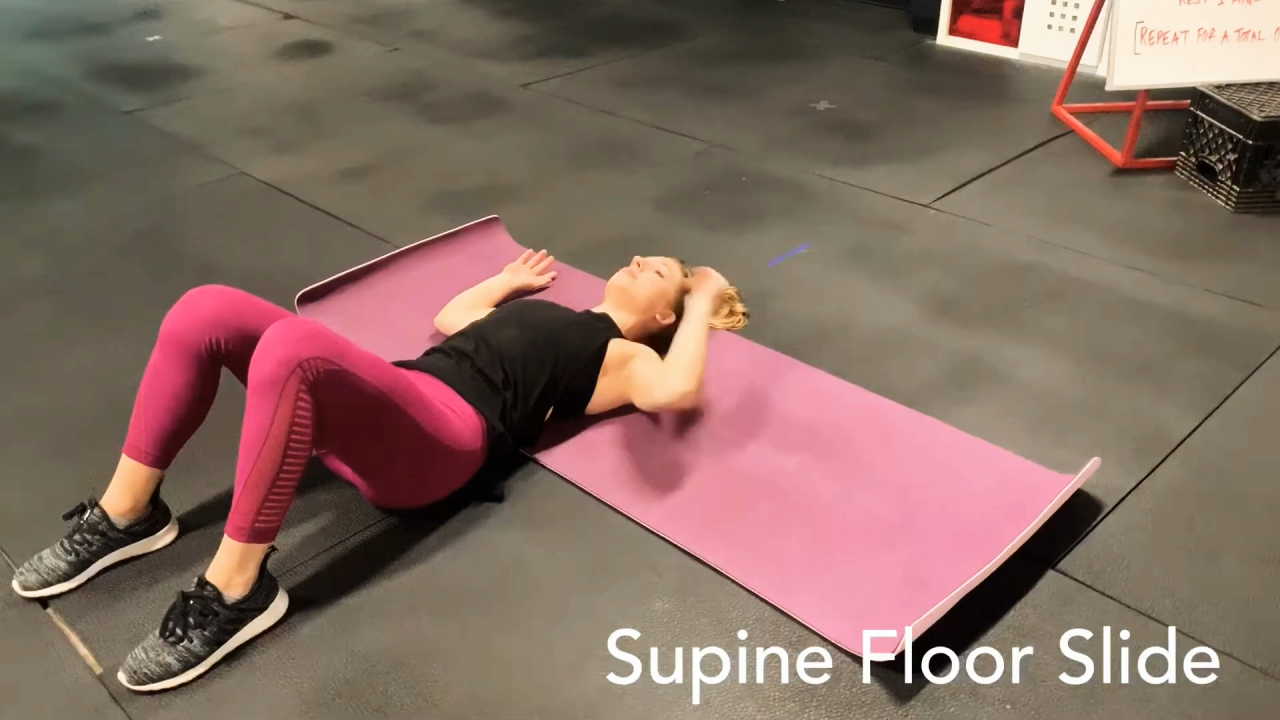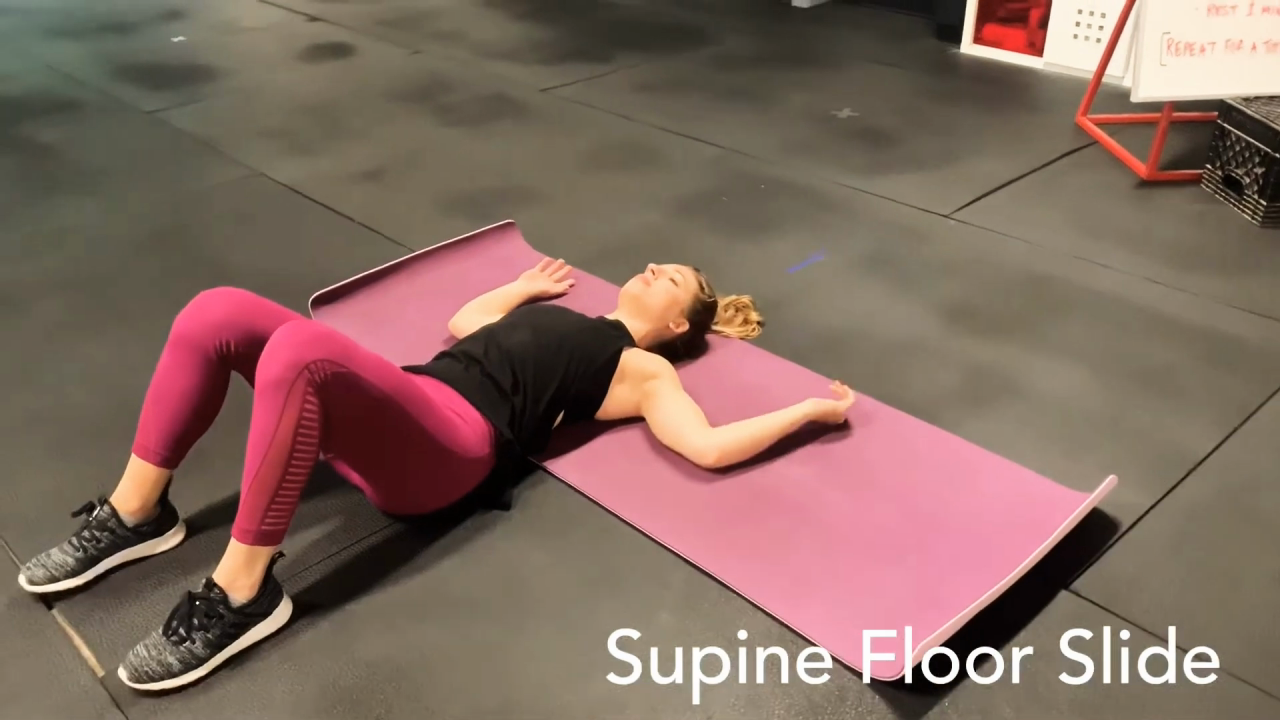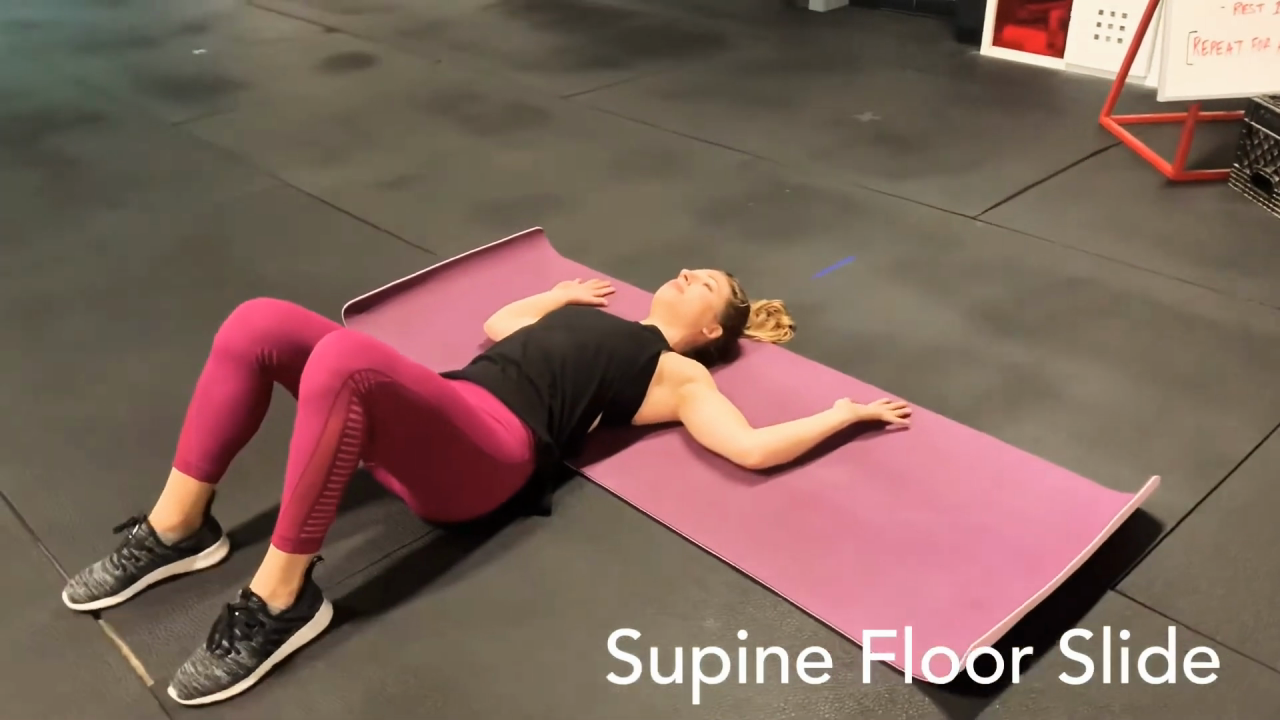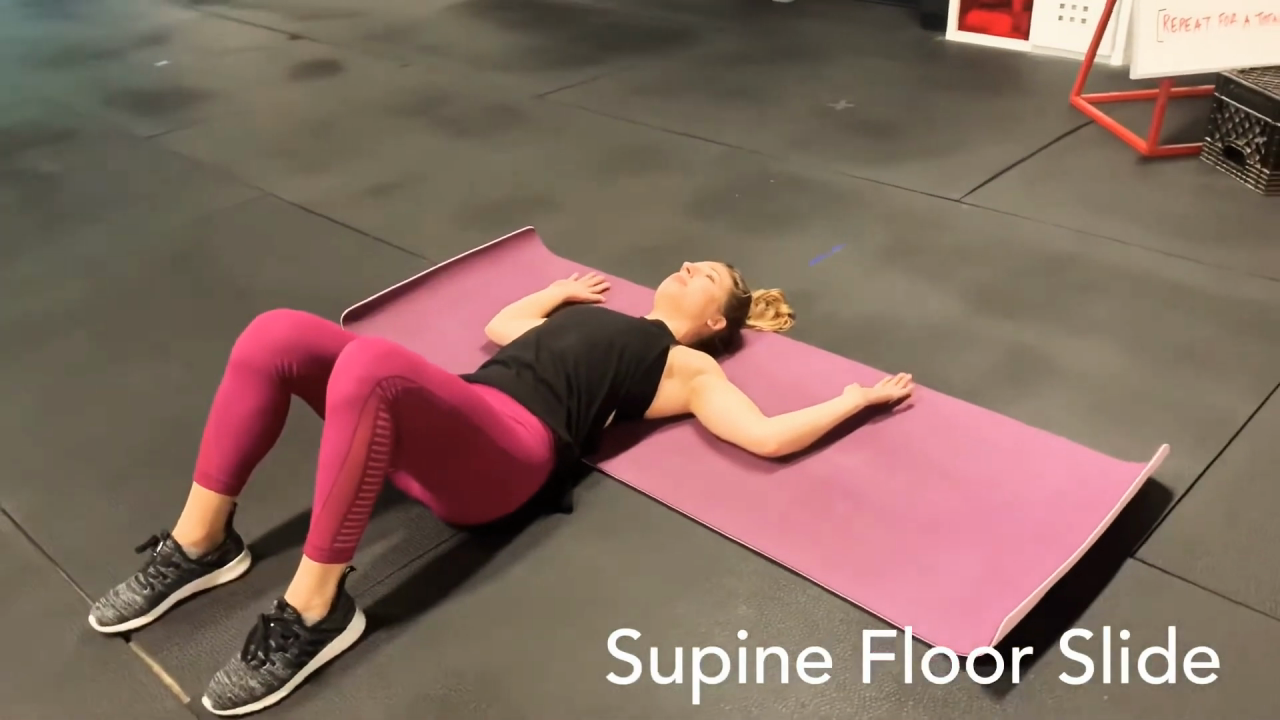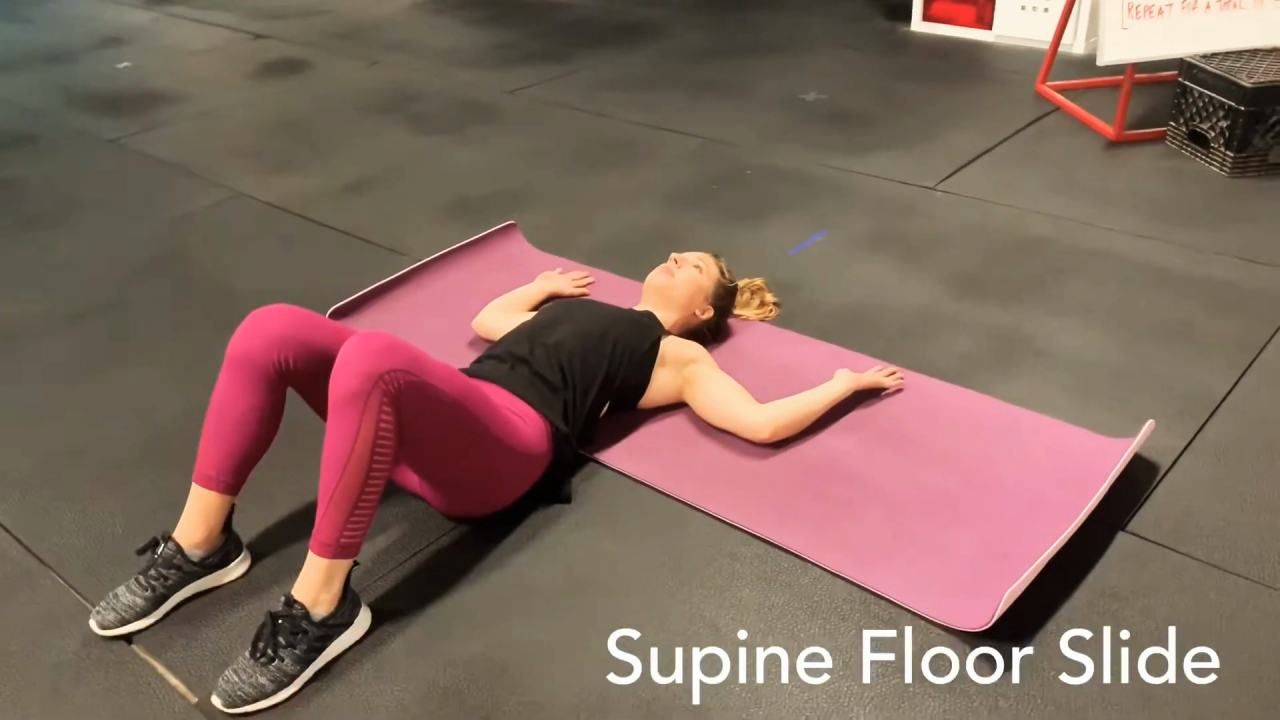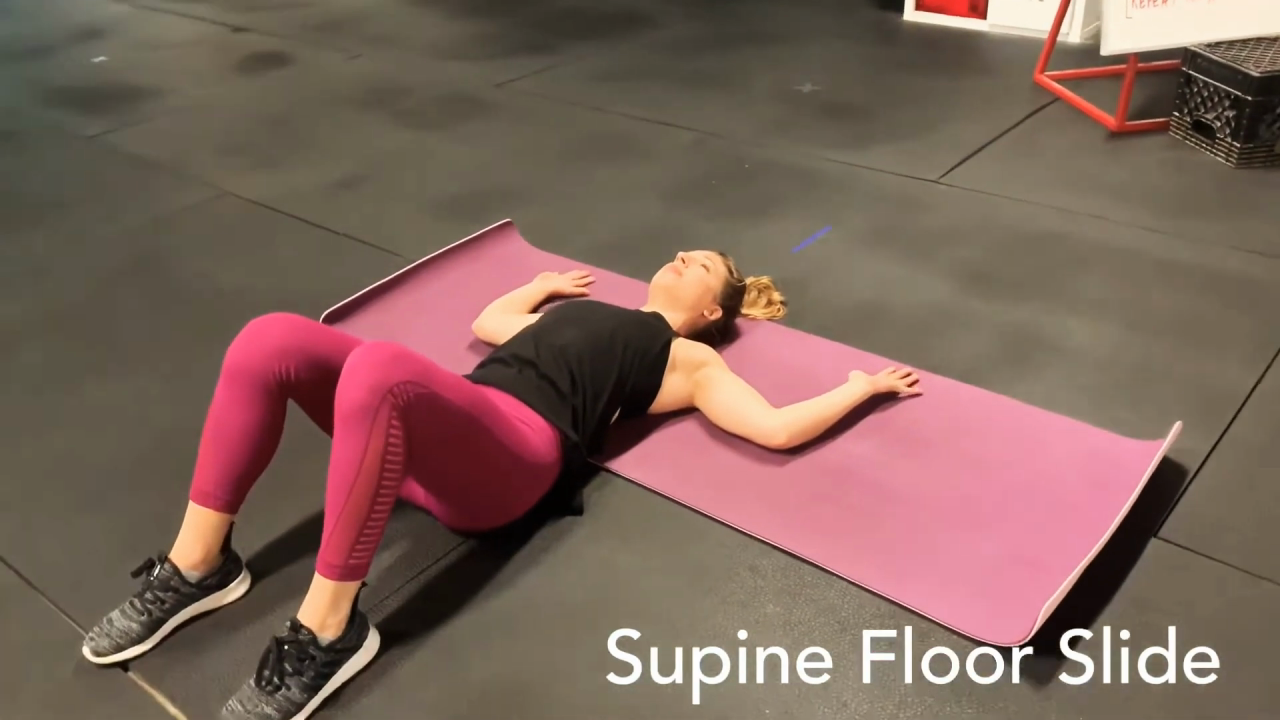
dt=0.7s
person 1, frame 1
left shoulder: (625, 357)
right shoulder: (547, 310)
left elbow: (674, 389)
right elbow: (448, 318)
left wrist: (707, 304)
right wrist: (509, 279)
left hip: (443, 439)
right hip: (391, 401)
left knee: (291, 349)
right knee: (207, 311)
left ankle: (236, 589)
right ankle: (128, 513)
person 1, frame 2
left shoulder: (643, 368)
right shoulder: (564, 317)
left elbow: (708, 445)
right elbow: (463, 324)
left wrist: (810, 408)
right wrist: (525, 286)
left hip: (449, 442)
right hip: (395, 406)
left knee: (298, 349)
right knee: (218, 312)
left ankle: (242, 591)
right ankle: (135, 513)
person 1, frame 3
left shoulder: (677, 372)
right shoulder: (595, 317)
left elbow: (751, 446)
right elbow: (497, 324)
left wrist: (847, 411)
right wrist: (561, 291)
left hip: (489, 449)
right hip: (431, 417)
left knee: (341, 357)
right knee: (259, 323)
left ankle: (281, 597)
right ankle: (178, 528)
person 1, frame 4
left shoulder: (688, 366)
right shoulder: (591, 316)
left elbow: (768, 435)
right elbow: (499, 326)
left wrist: (858, 398)
right wrist: (561, 290)
left hip: (508, 449)
right hip: (444, 422)
left knee: (369, 363)
right knee: (276, 335)
left ankle: (316, 609)
right ankle: (201, 542)
person 1, frame 5
left shoulder: (677, 355)
right shoulder: (583, 308)
left elbow: (761, 421)
right elbow: (485, 319)
left wrist: (846, 381)
right wrist: (548, 283)
left hip: (506, 441)
right hip: (434, 422)
left knee: (370, 355)
right knee: (269, 331)
left ankle: (321, 604)
right ankle: (200, 544)
person 1, frame 6
left shoulder: (688, 358)
right shoulder: (580, 309)
left elbow: (777, 427)
right elbow: (489, 321)
left wrist: (861, 386)
right wrist: (544, 283)
left hip: (515, 450)
right hip: (438, 430)
left knee: (378, 368)
right knee: (270, 341)
left ankle: (328, 628)
right ankle: (198, 565)
